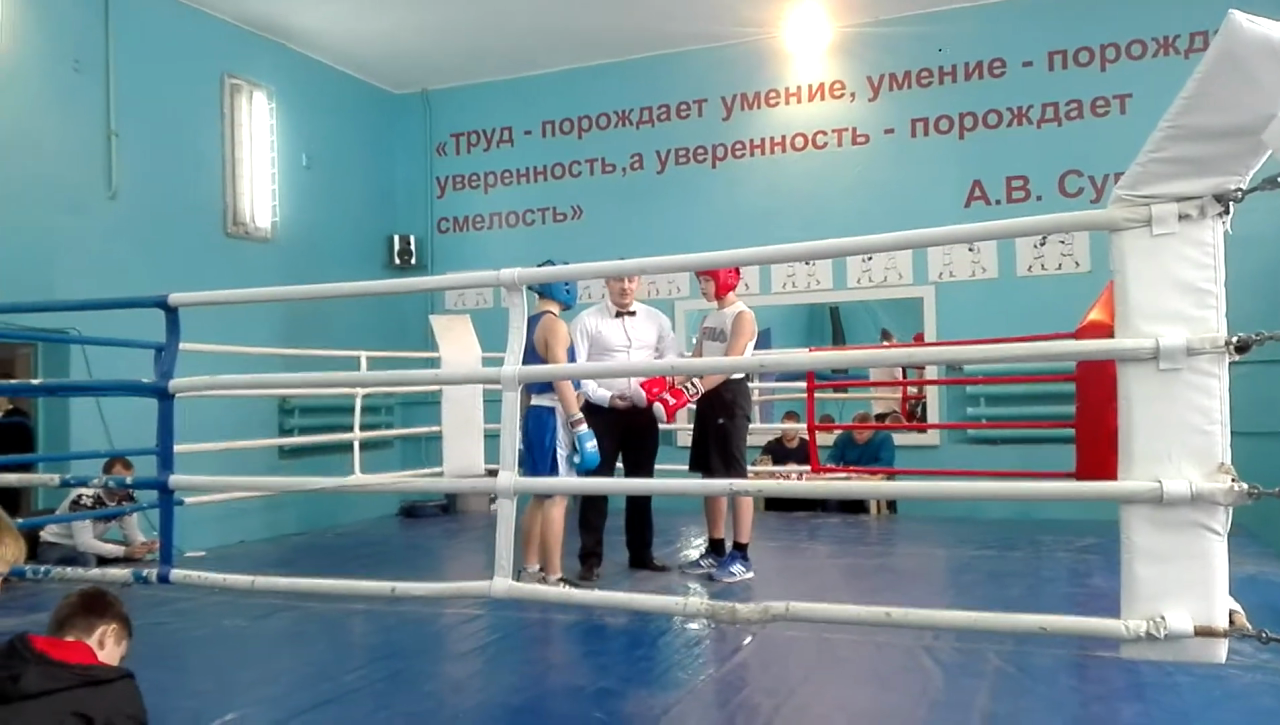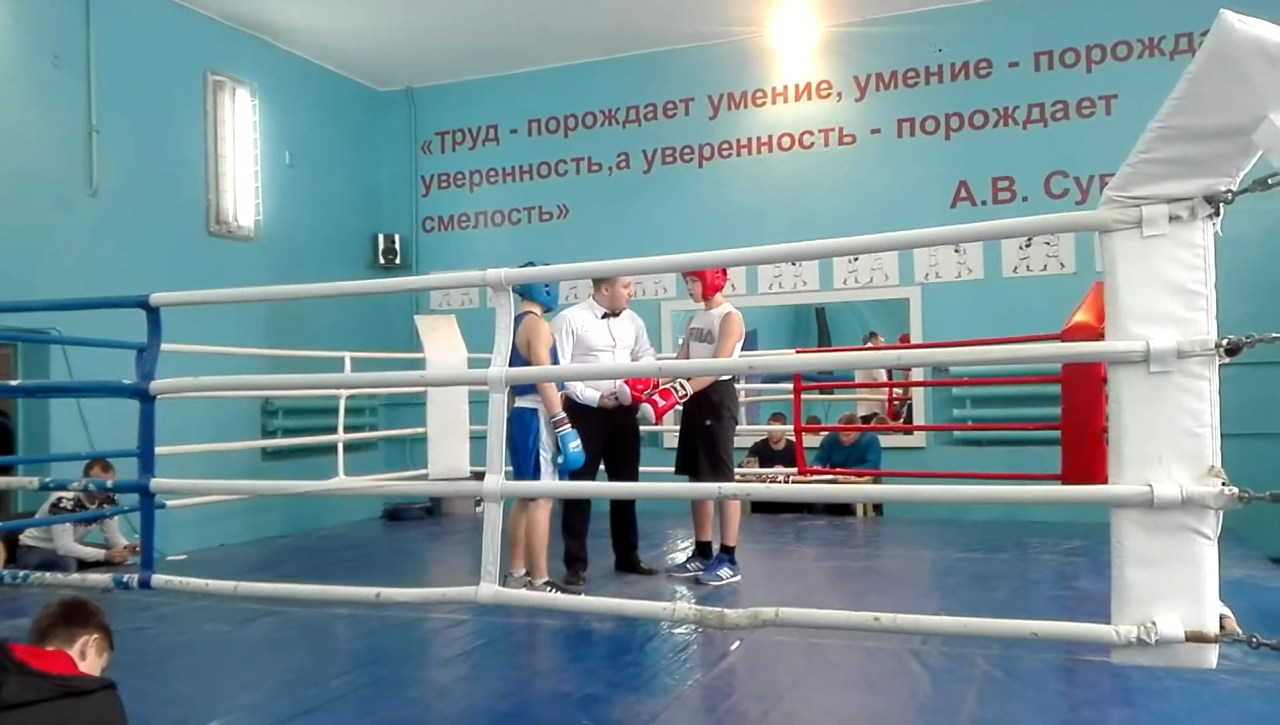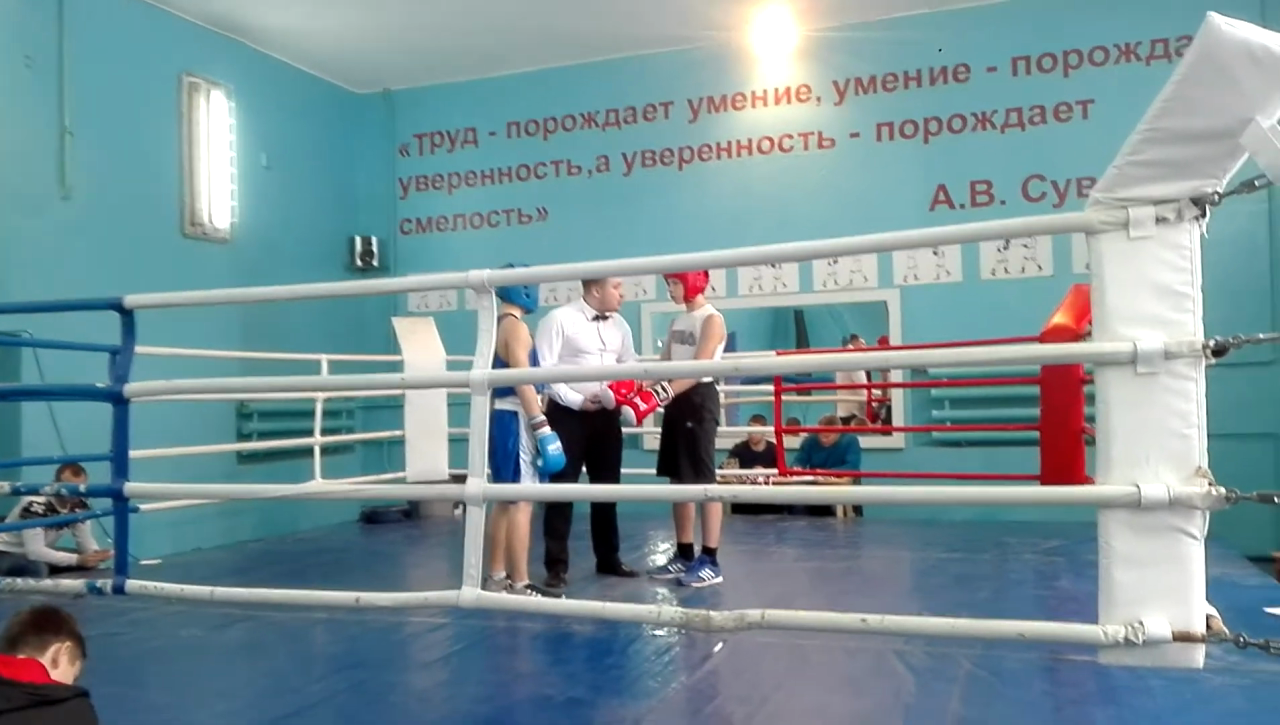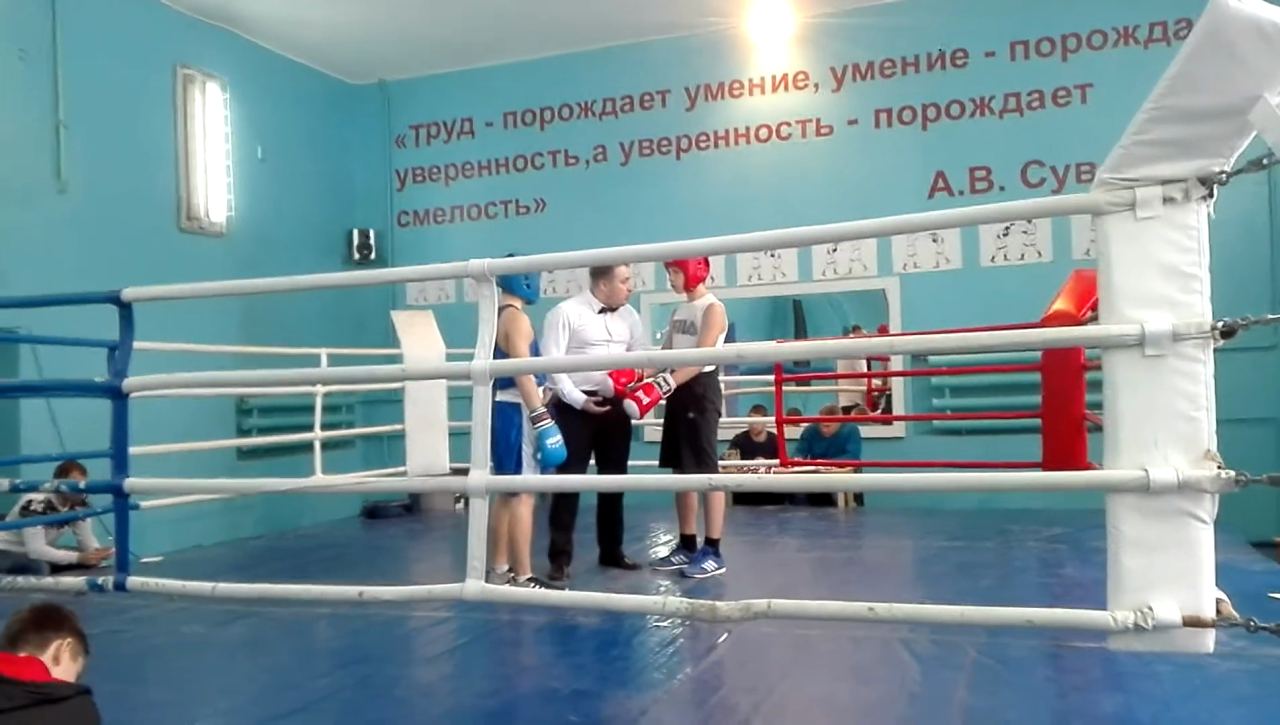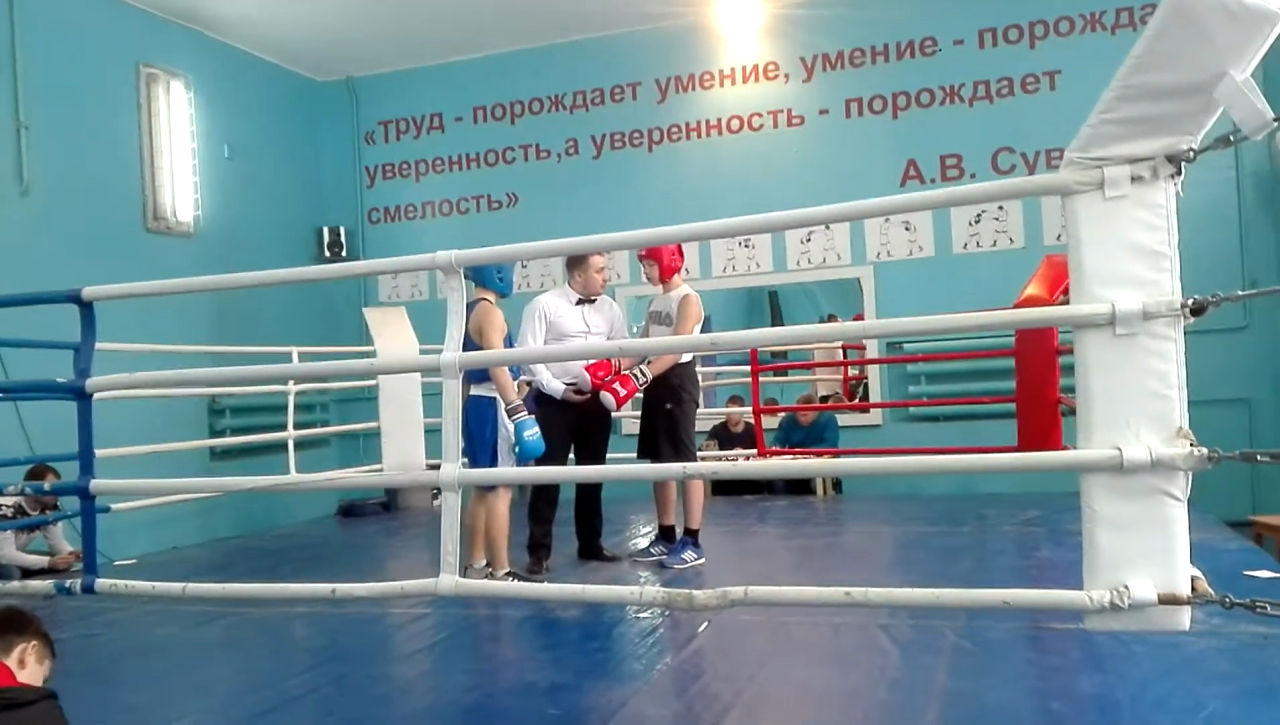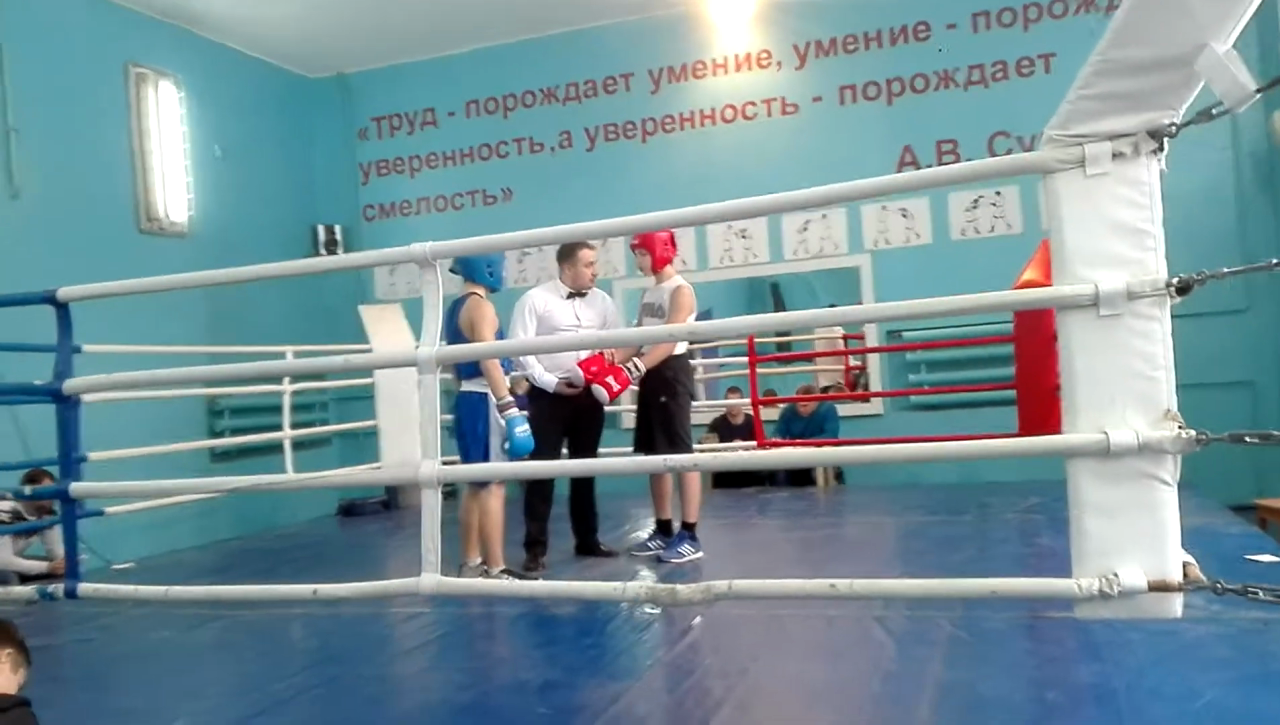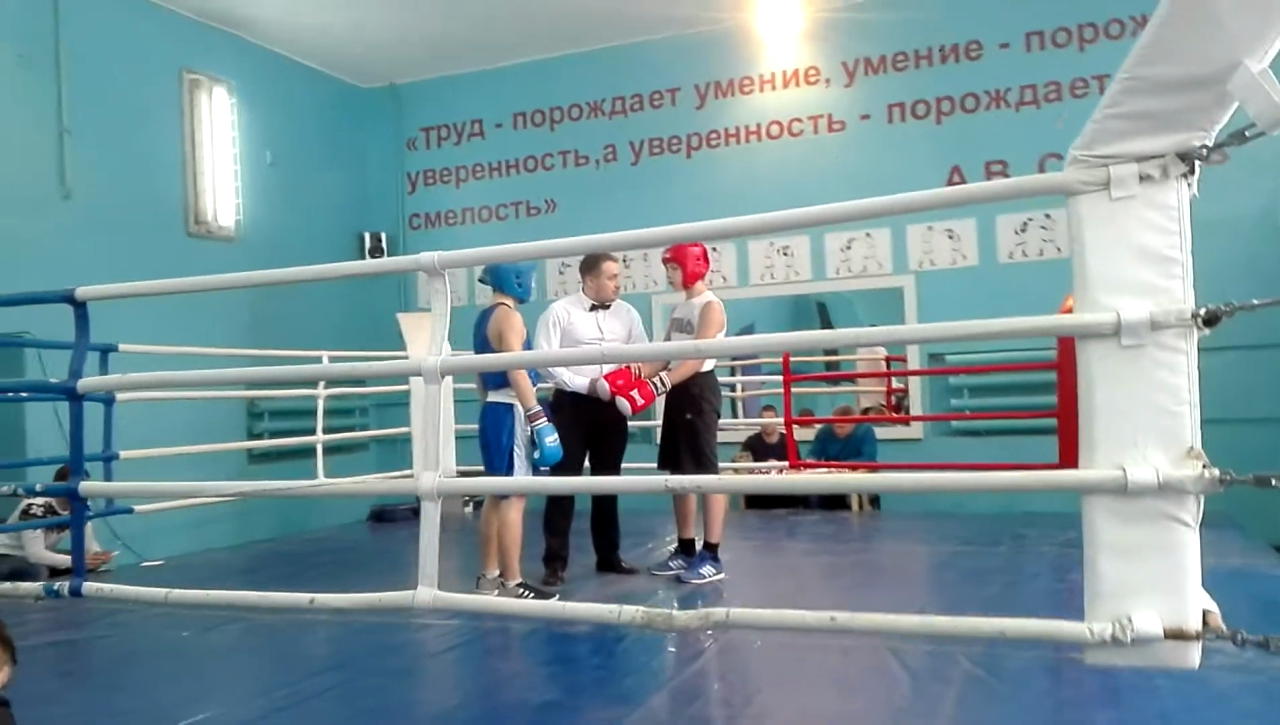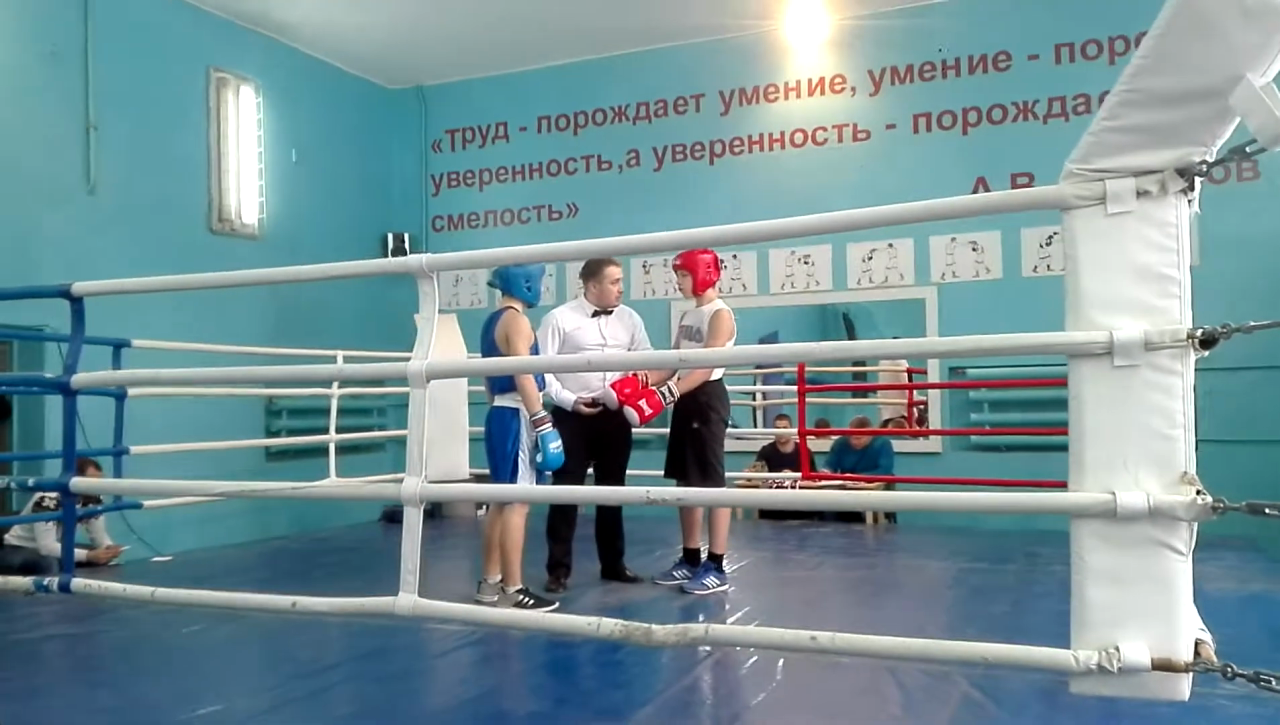
dt=0.3s
person 1, frame 1
left shoulder: (529, 325)
right shoulder: (555, 325)
right elbow: (561, 380)
left wrist: (523, 423)
right wrist: (579, 424)
left hip: (535, 413)
right hip: (553, 414)
left knee: (539, 495)
right knee: (556, 497)
left ankle: (531, 569)
right ankle: (552, 577)
person 1, frame 2
left shoulder: (513, 325)
right shoulder: (537, 325)
right elbow: (544, 379)
right wrist: (563, 424)
left hip: (519, 414)
right hip: (537, 416)
left knee: (524, 497)
right knee: (541, 499)
left ankle: (517, 573)
right ankle: (539, 581)
person 1, frame 3
left shoulder: (494, 327)
right shoulder: (516, 327)
right elbow: (522, 381)
right wrist: (542, 427)
left hip: (500, 416)
right hip: (516, 418)
left knee: (504, 500)
right knee: (521, 501)
left ankle: (497, 576)
right ankle: (520, 584)
person 1, frame 4
left shoulder: (494, 318)
right shoulder: (517, 318)
right elbow: (523, 374)
right wrist: (541, 418)
left hip: (501, 408)
right hip: (518, 410)
left knee: (507, 492)
right knee: (523, 494)
left ankle: (499, 569)
right ankle: (523, 578)
person 1, frame 5
left shoulder: (467, 312)
right shoulder: (490, 312)
right elbow: (497, 366)
right wrist: (518, 412)
left hip: (476, 401)
right hip: (493, 404)
left knee: (482, 488)
right knee: (500, 488)
left ankle: (477, 565)
right ankle: (500, 572)
person 1, frame 6
left shoulder: (455, 308)
right shoulder: (480, 306)
right elbow: (488, 361)
right wrist: (508, 406)
left hip: (467, 399)
right hip: (485, 400)
left knee: (475, 485)
right knee: (493, 486)
left ankle: (471, 563)
right ankle: (495, 570)
person 1, frame 7
left shoulder: (484, 318)
right shoulder: (509, 317)
right elbow: (516, 372)
right wrist: (538, 418)
left hip: (493, 409)
right hip: (511, 411)
left knee: (497, 496)
right knee: (514, 497)
left ankle: (489, 576)
right ankle: (512, 584)
person 1, frame 8
left shoulder: (492, 321)
right shoulder: (517, 320)
right elbow: (523, 376)
right wrist: (543, 422)
left hip: (499, 413)
right hip: (517, 416)
left knee: (501, 501)
right knee: (517, 504)
left ankle: (490, 582)
right ankle: (512, 590)
person 2, frame 1
left shoulder: (743, 316)
right shoulder: (709, 319)
right elbow: (696, 361)
left wrist: (690, 391)
right wrist: (668, 384)
left hip: (731, 395)
right hip: (708, 397)
left knee: (735, 476)
right knee: (711, 475)
left ankle: (741, 556)
right ankle: (716, 550)
person 2, frame 2
left shoulder: (730, 317)
right shoulder: (695, 320)
right elbow: (681, 363)
left wrist: (677, 391)
right wrist: (652, 384)
left hip: (718, 397)
right hip: (694, 399)
left knee: (722, 479)
right knee: (697, 478)
left ankle: (728, 559)
right ankle: (703, 553)
person 2, frame 3
left shoulder: (711, 320)
right shoulder: (678, 322)
right elbow: (663, 364)
left wrist: (659, 394)
right wrist: (634, 386)
left hip: (698, 399)
right hip: (676, 401)
left knee: (704, 480)
right knee: (679, 480)
left ankle: (710, 561)
right ankle: (684, 554)
person 2, frame 4
left shoulder: (712, 309)
right shoulder: (680, 311)
left wrist: (663, 384)
right wrist: (637, 376)
left hip: (701, 390)
right hip: (678, 391)
left knee: (706, 471)
right knee: (682, 471)
left ankle: (713, 553)
right ankle: (687, 545)
person 2, frame 5
left shoulder: (688, 300)
right shoulder: (655, 302)
left elbow: (676, 350)
left wrist: (638, 376)
right wrist: (614, 367)
left hip: (677, 380)
right hip: (654, 383)
left knee: (684, 461)
right knee: (659, 462)
left ankle: (692, 542)
right ankle: (666, 536)
person 2, frame 6
left shoulder: (680, 291)
right shoulder: (649, 294)
left elbow: (669, 342)
left wrist: (631, 370)
right wrist: (609, 361)
left hip: (671, 373)
right hip: (650, 375)
left knee: (681, 454)
right knee: (654, 456)
left ankle: (690, 536)
right ankle: (663, 530)
person 2, frame 7
left shoulder: (710, 307)
right shoulder: (679, 309)
left elbow: (697, 358)
left wrist: (656, 385)
right wrist: (634, 374)
left hip: (699, 390)
right hip: (677, 392)
left knee: (706, 472)
right knee: (679, 474)
left ankle: (711, 556)
right ankle: (685, 550)
person 2, frame 8
left shoulder: (720, 315)
right shoulder: (688, 316)
left elbow: (706, 367)
left wrist: (664, 394)
right wrist: (640, 382)
left hip: (707, 399)
right hip: (685, 400)
left knee: (711, 483)
right knee: (686, 482)
left ankle: (716, 568)
right ankle: (691, 560)
person 3, frame 1
left shoulder: (656, 319)
right shoulder: (587, 321)
left elbow: (671, 357)
right wrist: (604, 398)
left hip: (643, 410)
right hip: (601, 410)
left knee: (641, 483)
left ankle: (641, 553)
right ankle: (591, 559)
person 3, frame 2
left shoulder: (632, 320)
right shoulder: (569, 320)
left elbow: (646, 356)
right wrist: (595, 398)
left hip: (624, 410)
right hip: (584, 411)
left knee: (626, 484)
right knee: (580, 485)
left ankle: (627, 556)
right ankle: (576, 563)
person 3, frame 3
left shoulder: (619, 325)
right shoulder: (559, 320)
left elbow: (629, 362)
right elbow: (543, 370)
right wrist: (577, 401)
left hip: (607, 414)
right hip: (568, 414)
left knee: (607, 487)
right knee: (562, 487)
left ankle: (608, 558)
right ankle: (557, 566)
person 3, frame 4
left shoulder: (629, 316)
right shoulder: (566, 313)
left elbow: (641, 353)
right wrist: (579, 400)
left hip: (616, 406)
right hip: (576, 407)
left knee: (614, 479)
left ankle: (612, 551)
right ankle: (560, 558)
person 3, frame 5
left shoulder: (609, 308)
right shoulder: (544, 305)
right wrist: (558, 390)
left hip: (596, 399)
right hip: (555, 399)
left ankle: (591, 543)
right ankle: (539, 551)
person 3, frame 6
left shoulder: (601, 301)
right shoulder: (535, 300)
right elbow: (520, 350)
right wrist: (551, 383)
left hip: (588, 394)
right hip: (548, 394)
left ankle: (587, 539)
right ankle: (535, 548)
person 3, frame 7
left shoulder: (627, 313)
right shoulder: (559, 312)
right wrist: (584, 384)
left hip: (611, 407)
right hip: (571, 405)
left knee: (608, 482)
right knee: (564, 482)
left ankle: (608, 556)
right ankle: (555, 562)
person 3, frame 8
left shoulder: (629, 318)
right shoulder: (559, 318)
left elbow: (645, 357)
right wrist: (568, 400)
left hip: (615, 414)
right hip: (573, 414)
left knee: (613, 490)
right knee: (567, 490)
left ankle: (613, 564)
right ankle: (559, 569)
